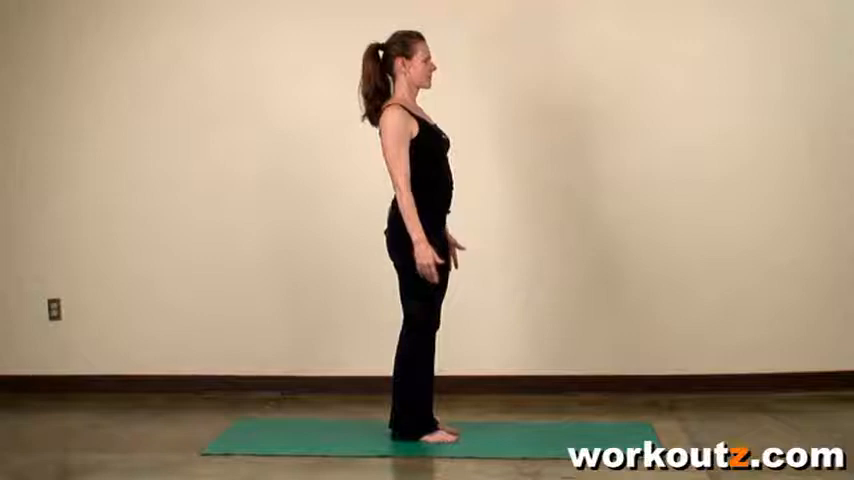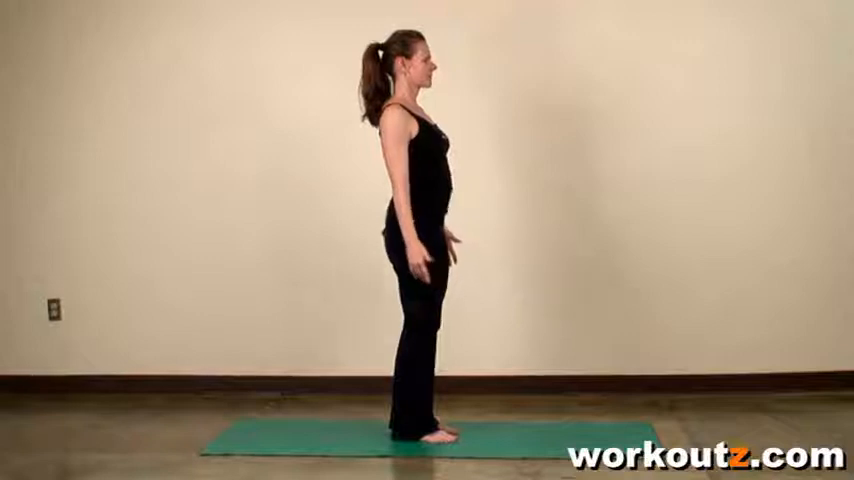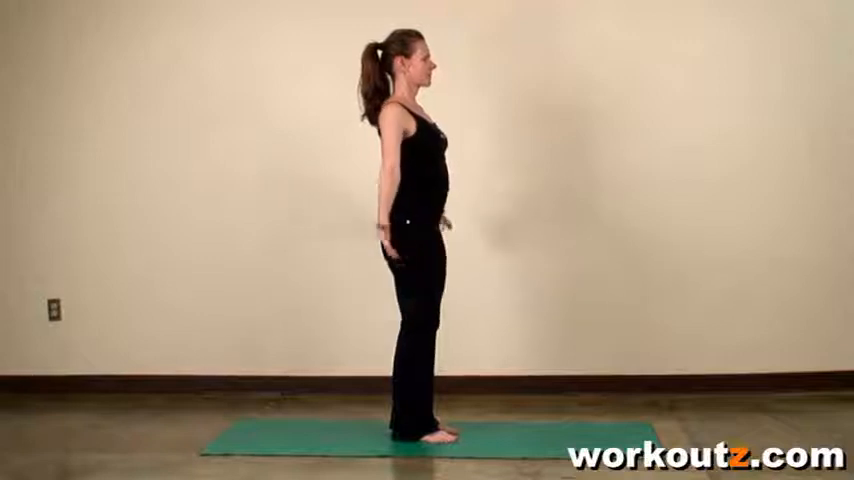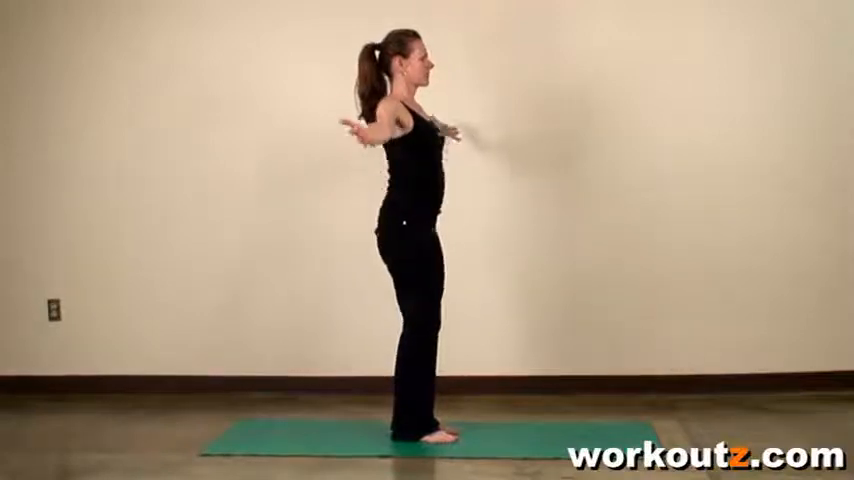
dt=0.4s
person 1, frame 1
left shoulder: (414, 112)
right shoulder: (394, 115)
right elbow: (403, 185)
right wrist: (419, 242)
left hip: (429, 227)
right hip: (412, 233)
left knee: (425, 327)
right knee: (419, 327)
left ankle: (418, 419)
right ankle: (411, 425)
person 1, frame 2
left shoulder: (414, 111)
right shoulder: (395, 115)
right elbow: (401, 184)
right wrist: (411, 242)
left hip: (428, 228)
right hip: (412, 232)
left knee: (426, 326)
right knee: (419, 326)
left ankle: (419, 418)
right ankle: (412, 424)
person 1, frame 3
left shoulder: (413, 109)
right shoulder: (393, 112)
right elbow: (391, 169)
right wrist: (383, 216)
left hip: (425, 229)
right hip: (408, 230)
left knee: (425, 325)
right knee: (418, 325)
left ankle: (418, 418)
right ankle: (411, 424)
person 1, frame 4
left shoulder: (412, 107)
right shoulder: (391, 107)
right elbow: (380, 132)
left wrist: (443, 130)
right wrist: (366, 134)
left hip: (421, 228)
right hip: (403, 229)
left knee: (426, 324)
right knee: (420, 324)
left ankle: (419, 419)
right ankle: (411, 424)
